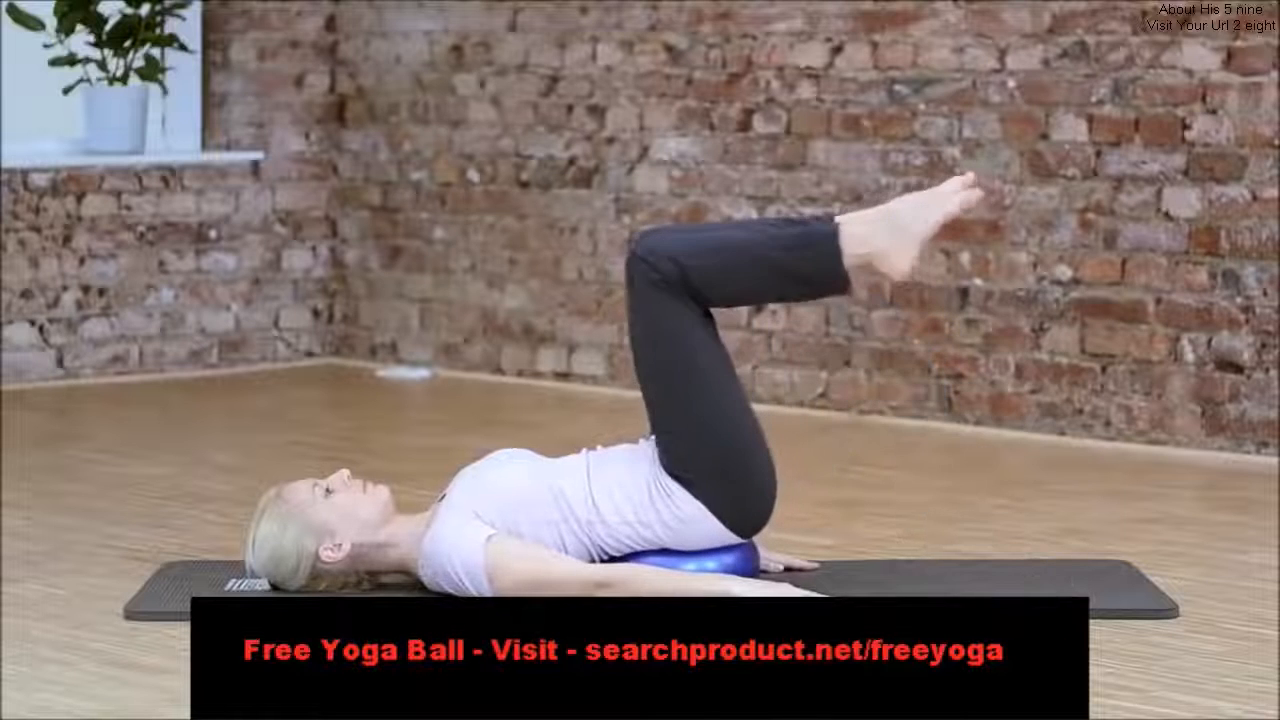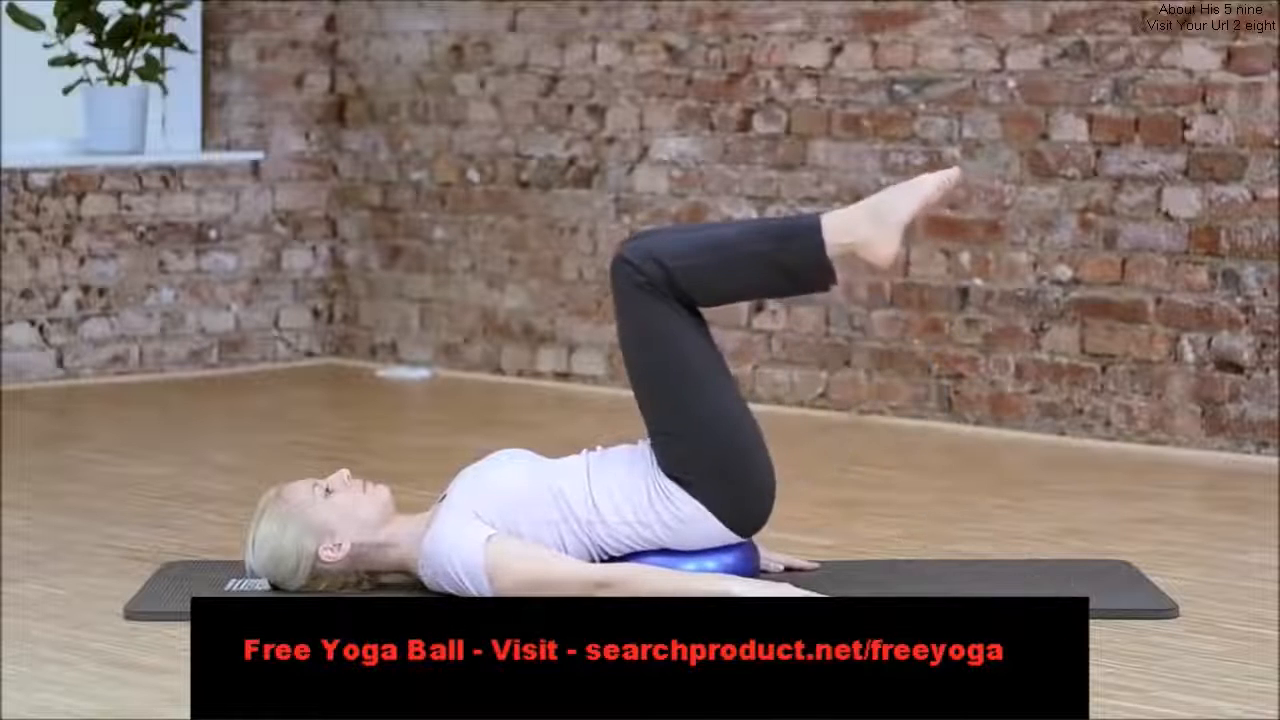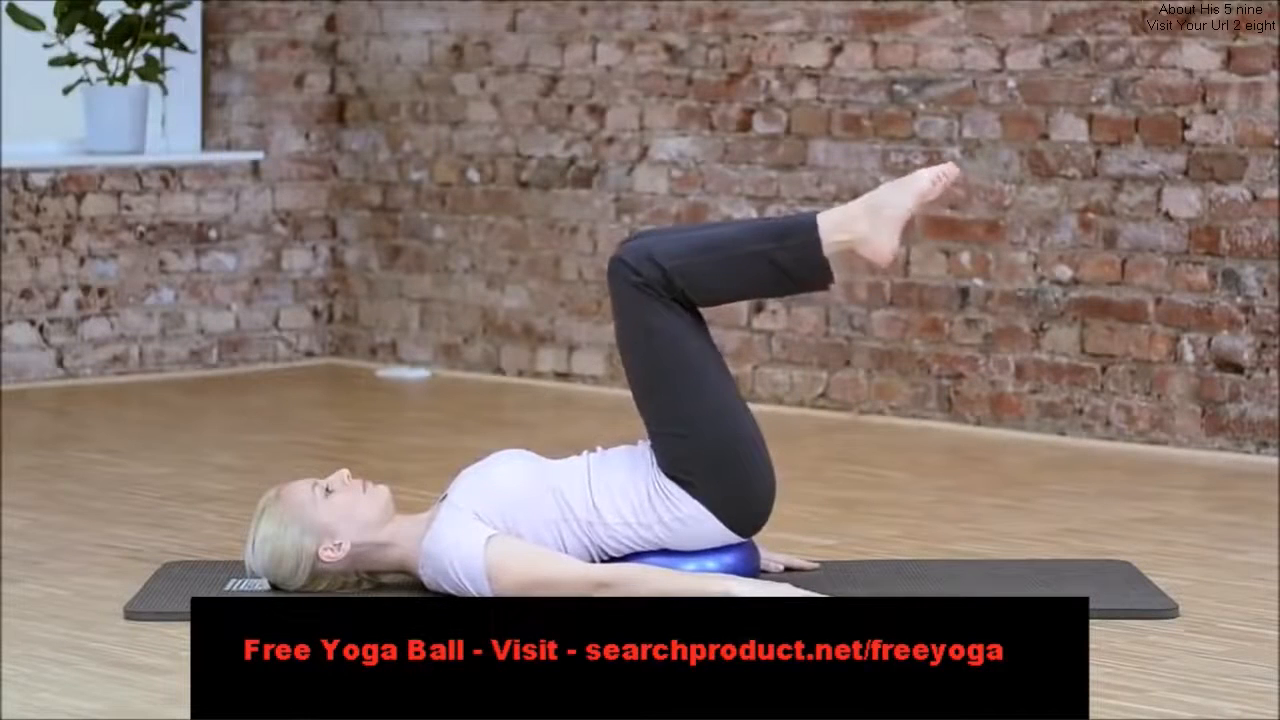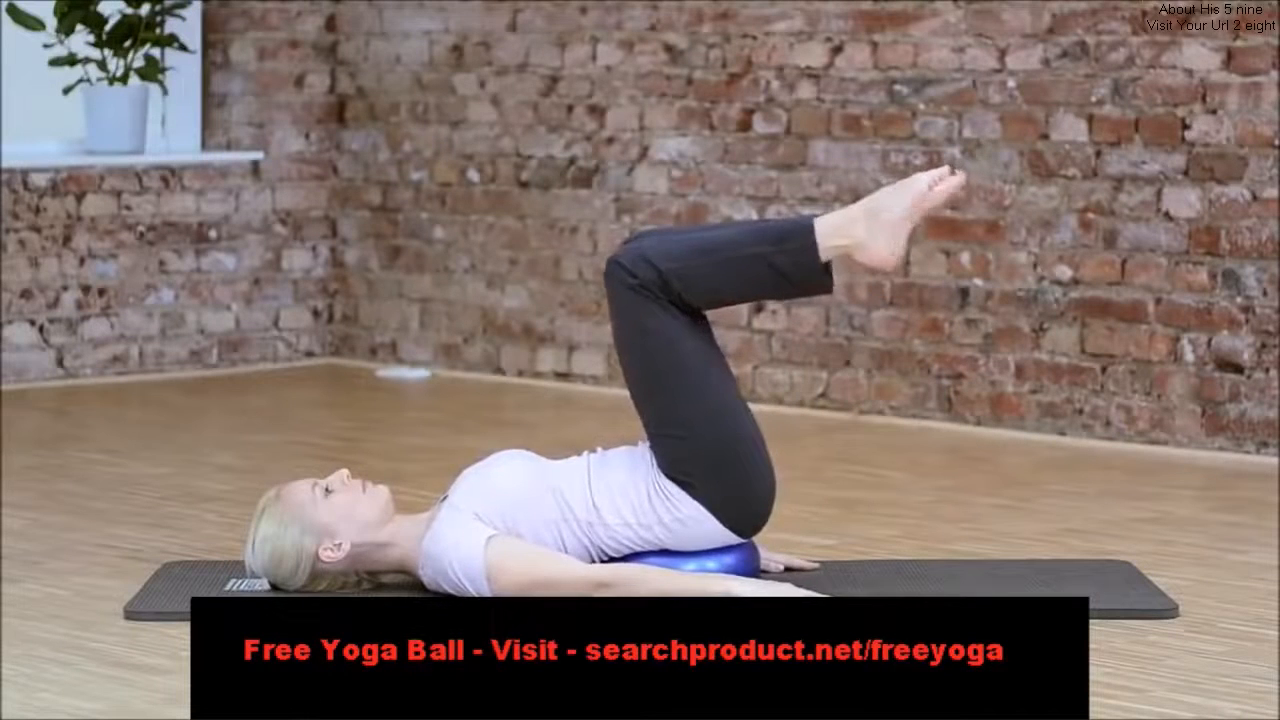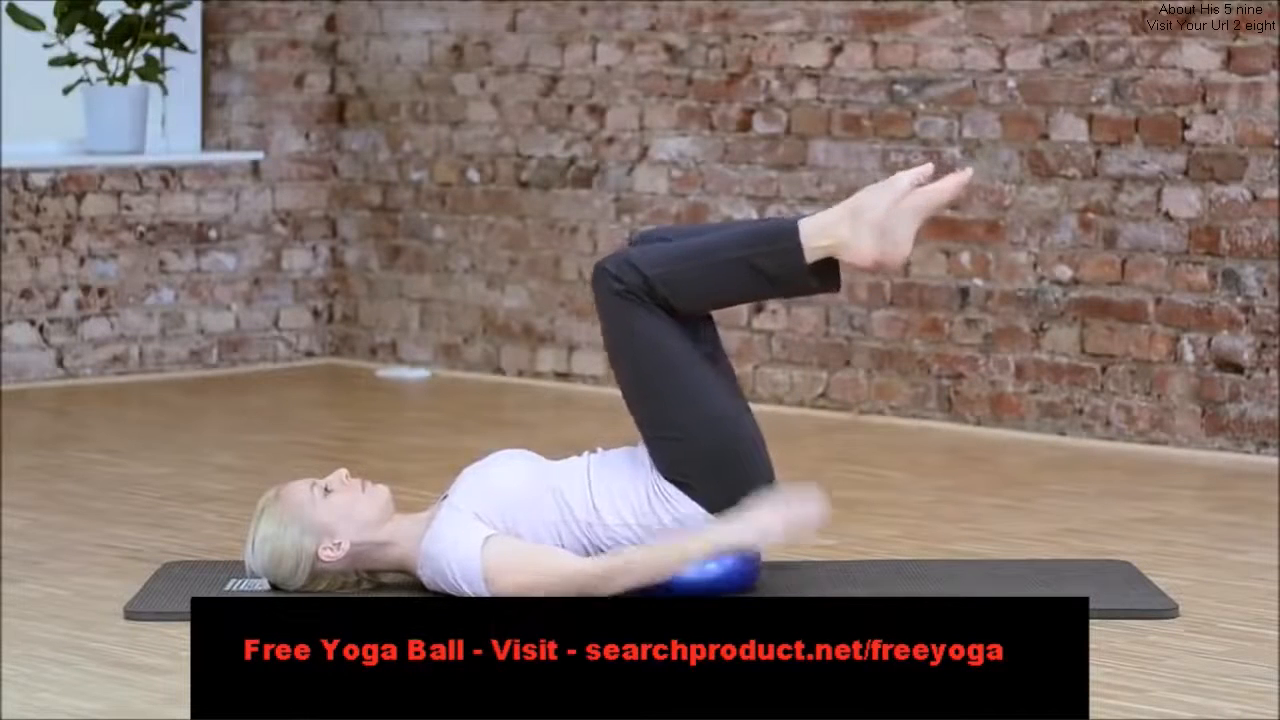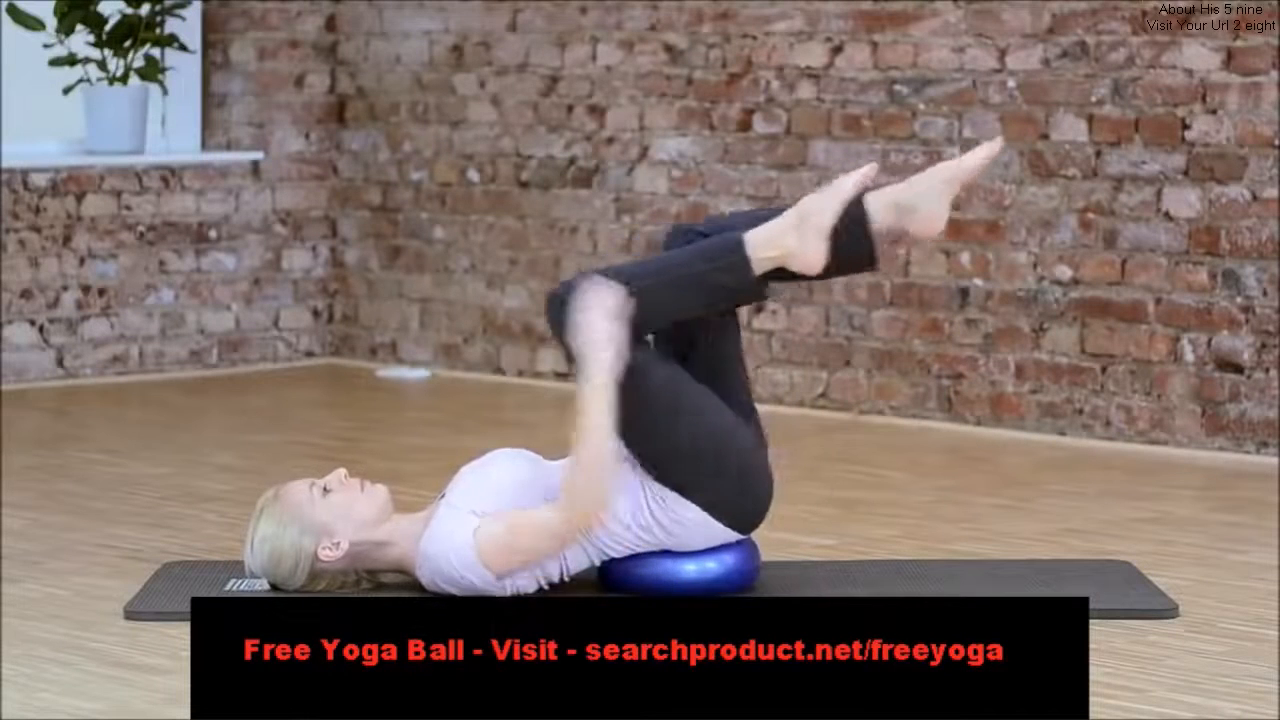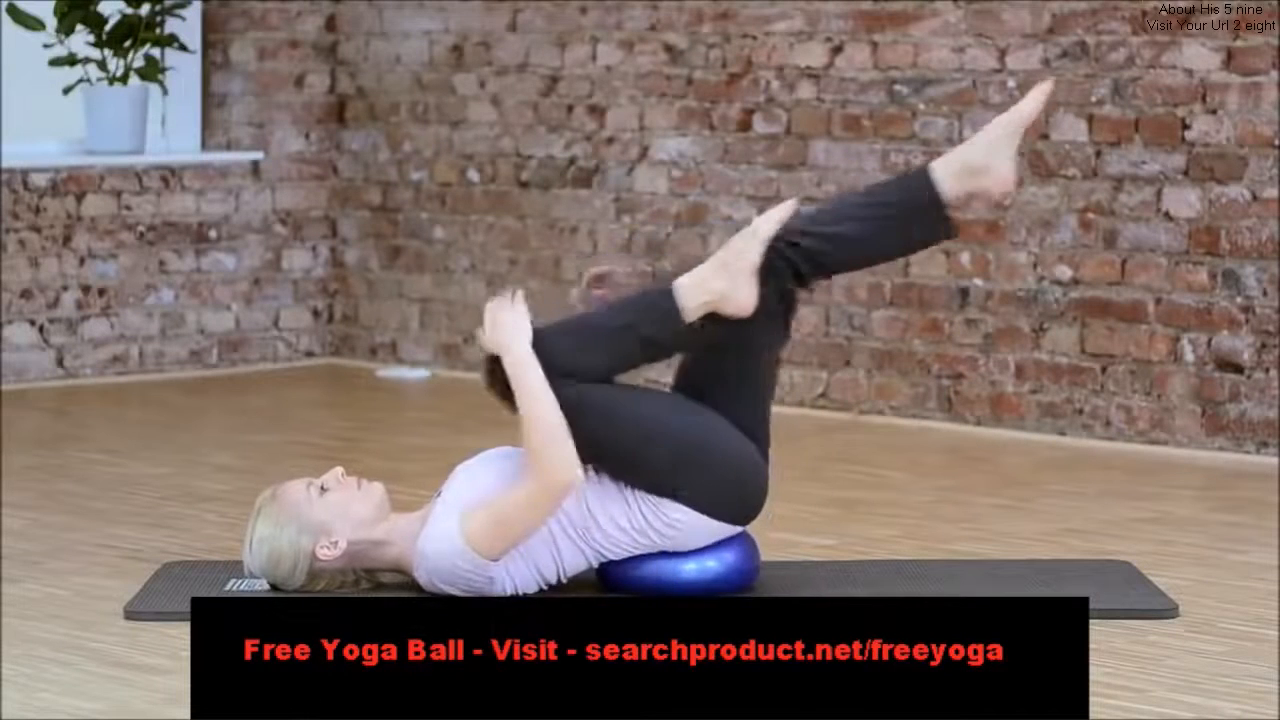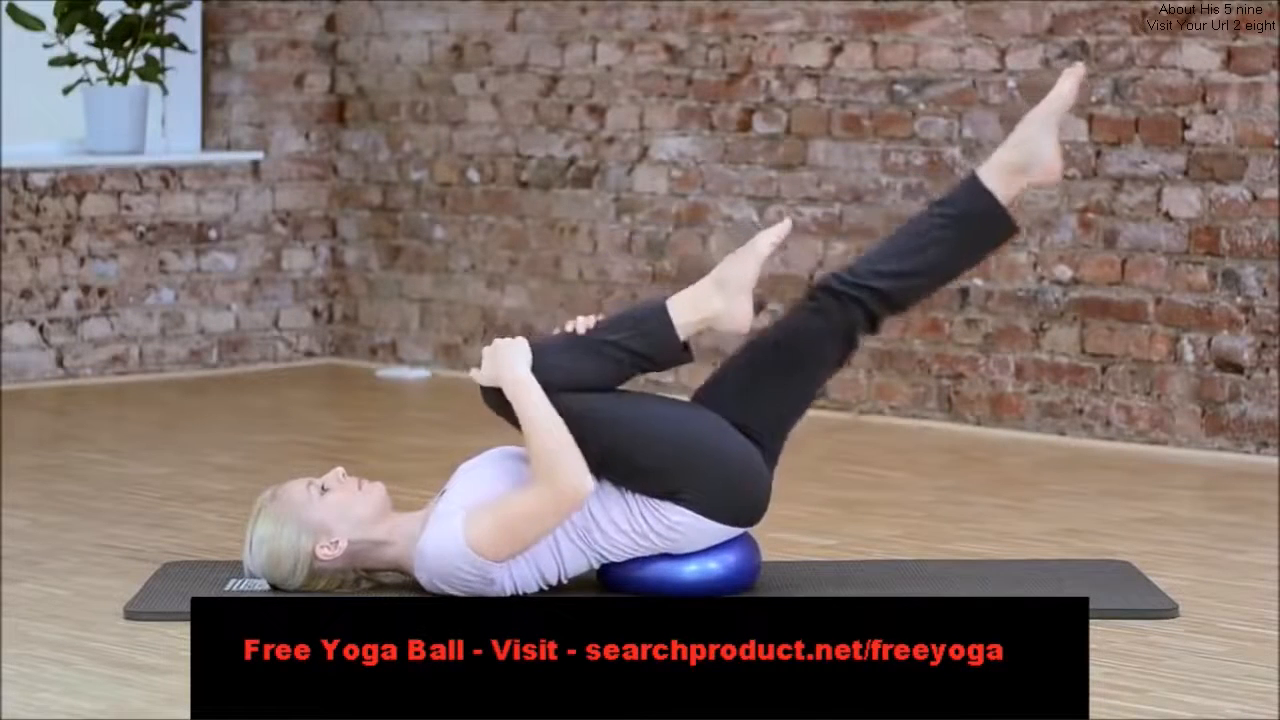
dt=0.3s
person 1, frame 1
left shoulder: (450, 515)
right shoulder: (447, 550)
right elbow: (597, 583)
right wrist: (745, 592)
left hip: (692, 492)
right hip: (711, 494)
left knee: (656, 257)
right knee: (656, 268)
left ankle: (866, 234)
right ankle: (866, 244)
person 1, frame 2
left shoulder: (450, 516)
right shoulder: (446, 553)
right elbow: (597, 582)
right wrist: (746, 590)
left hip: (691, 491)
right hip: (713, 492)
left knee: (648, 266)
right knee: (642, 270)
left ankle: (849, 231)
right ankle: (849, 231)
person 1, frame 3
left shoulder: (450, 516)
right shoulder: (448, 553)
right elbow: (599, 583)
right wrist: (742, 590)
left hip: (700, 498)
right hip: (712, 495)
left knee: (646, 261)
right knee: (639, 272)
left ankle: (848, 230)
right ankle: (846, 228)
person 1, frame 4
left shoulder: (448, 519)
right shoulder: (447, 554)
right elbow: (598, 583)
right wrist: (743, 589)
left hip: (689, 493)
right hip: (710, 492)
left knee: (647, 262)
right knee: (638, 273)
left ankle: (845, 239)
right ankle: (845, 232)
person 1, frame 5
left shoulder: (447, 521)
right shoulder: (450, 555)
right elbow: (598, 575)
right wrist: (738, 528)
left hip: (694, 482)
right hip: (712, 493)
left knee: (656, 255)
right knee: (624, 279)
left ankle: (840, 238)
right ankle: (831, 234)
person 1, frame 6
left shoulder: (448, 518)
right shoulder: (450, 554)
right elbow: (581, 515)
right wrist: (600, 363)
left hip: (689, 484)
right hip: (710, 496)
left knee: (691, 252)
right knee: (580, 303)
left ankle: (888, 211)
right ankle: (781, 243)
person 1, frame 7
left shoulder: (439, 521)
right shoulder: (449, 553)
right elbow: (558, 476)
left wrist: (560, 346)
right wrist: (516, 349)
left hip: (697, 468)
right hip: (712, 485)
left knee: (781, 251)
right knee: (522, 353)
left ankle: (959, 175)
right ankle: (704, 293)
person 1, frame 8
left shoulder: (443, 521)
right shoulder: (447, 554)
right elbow: (571, 490)
left wrist: (567, 366)
right wrist: (520, 379)
left hip: (706, 472)
right hip: (713, 489)
right knee: (515, 379)
left ankle: (1007, 172)
right ankle: (699, 308)
